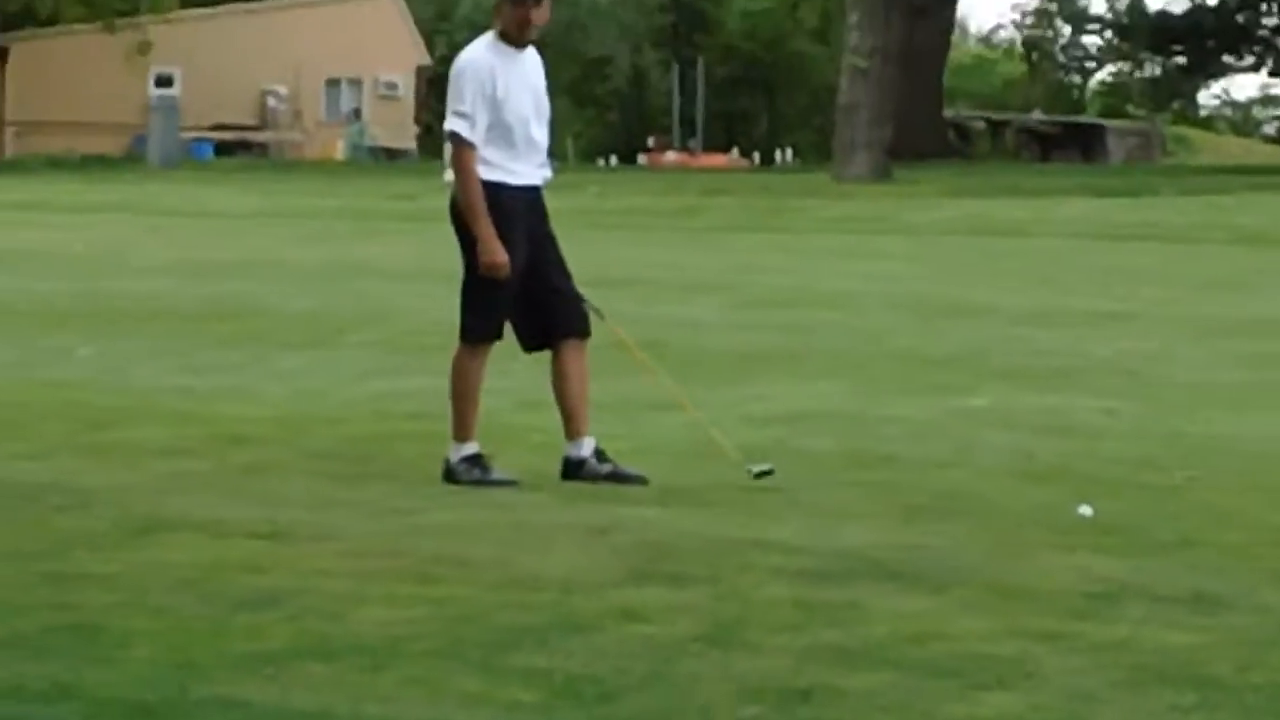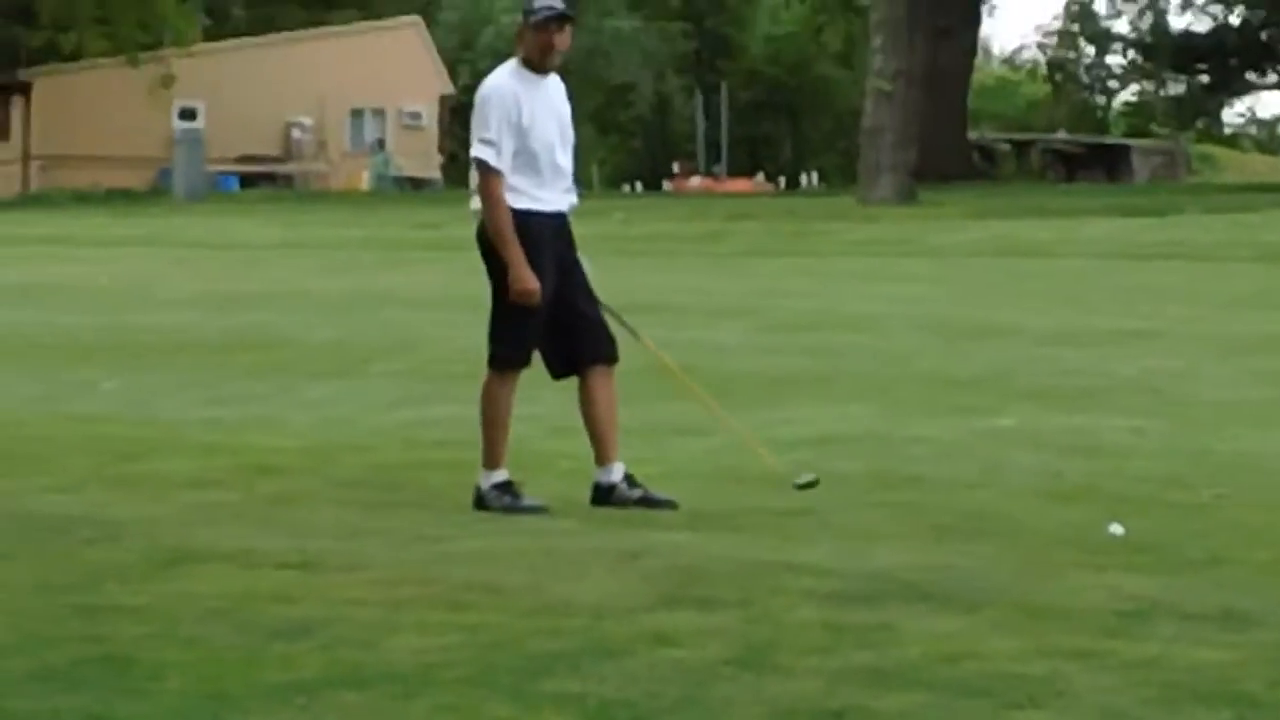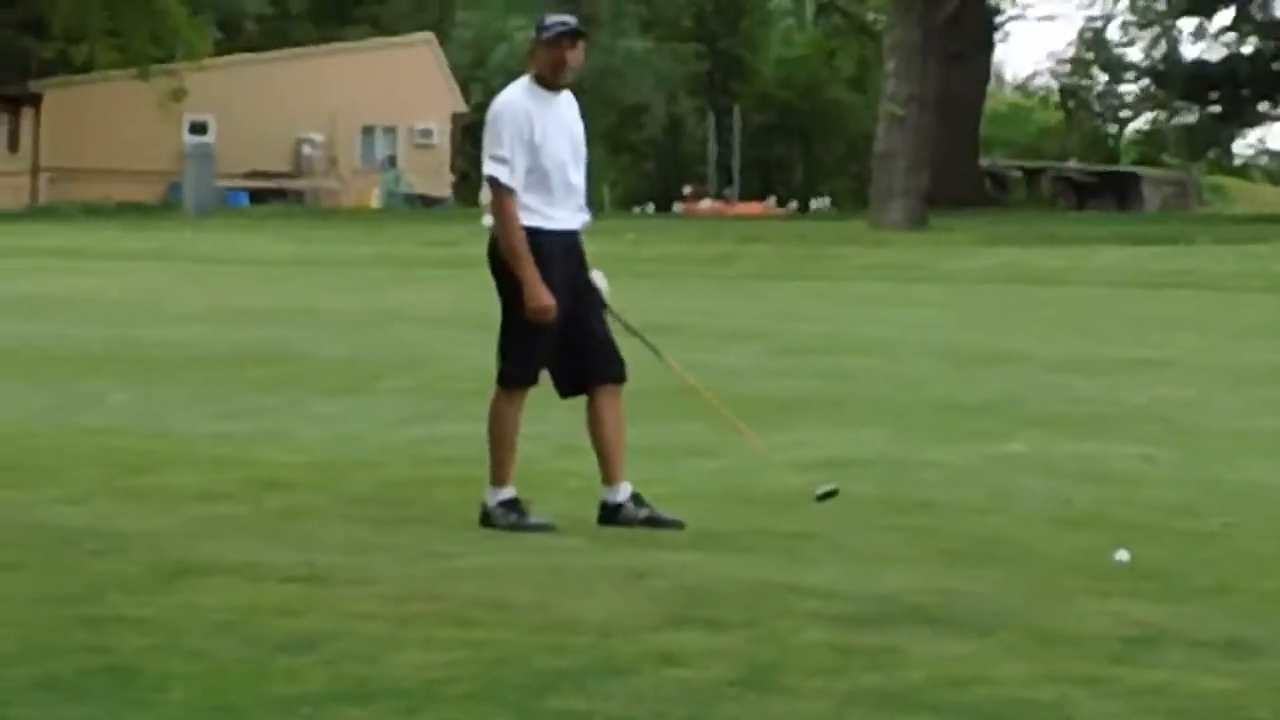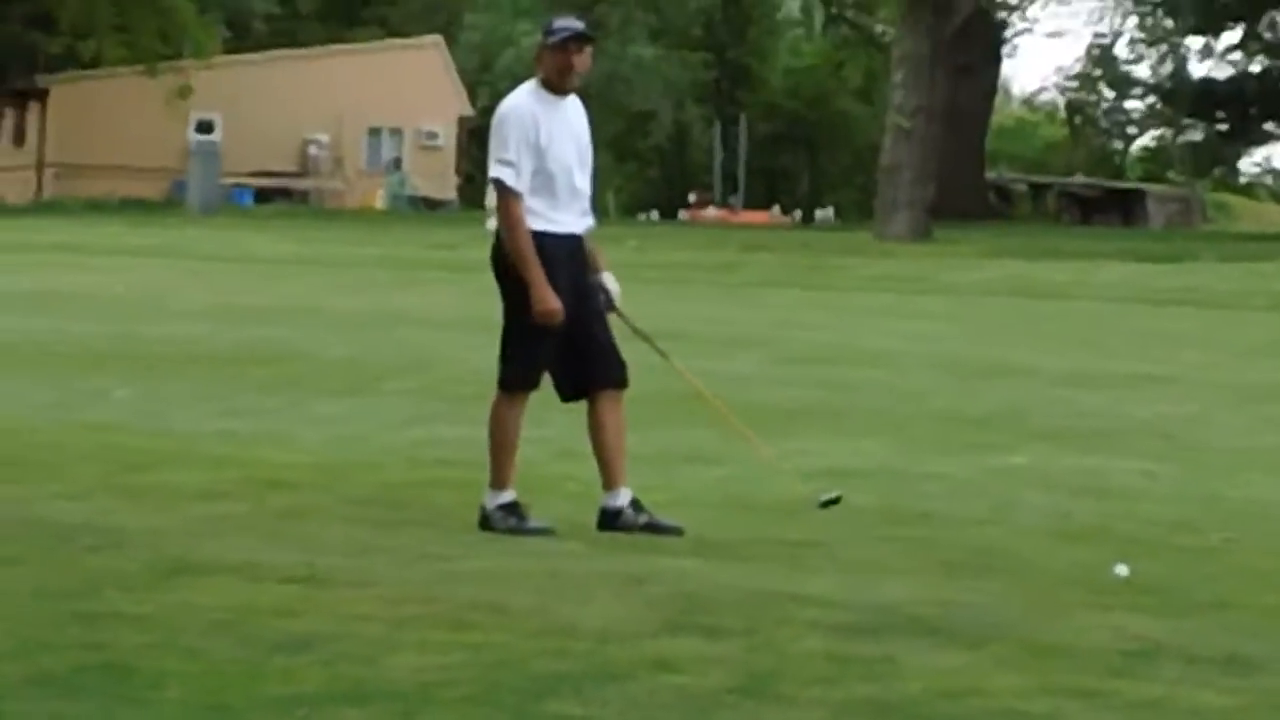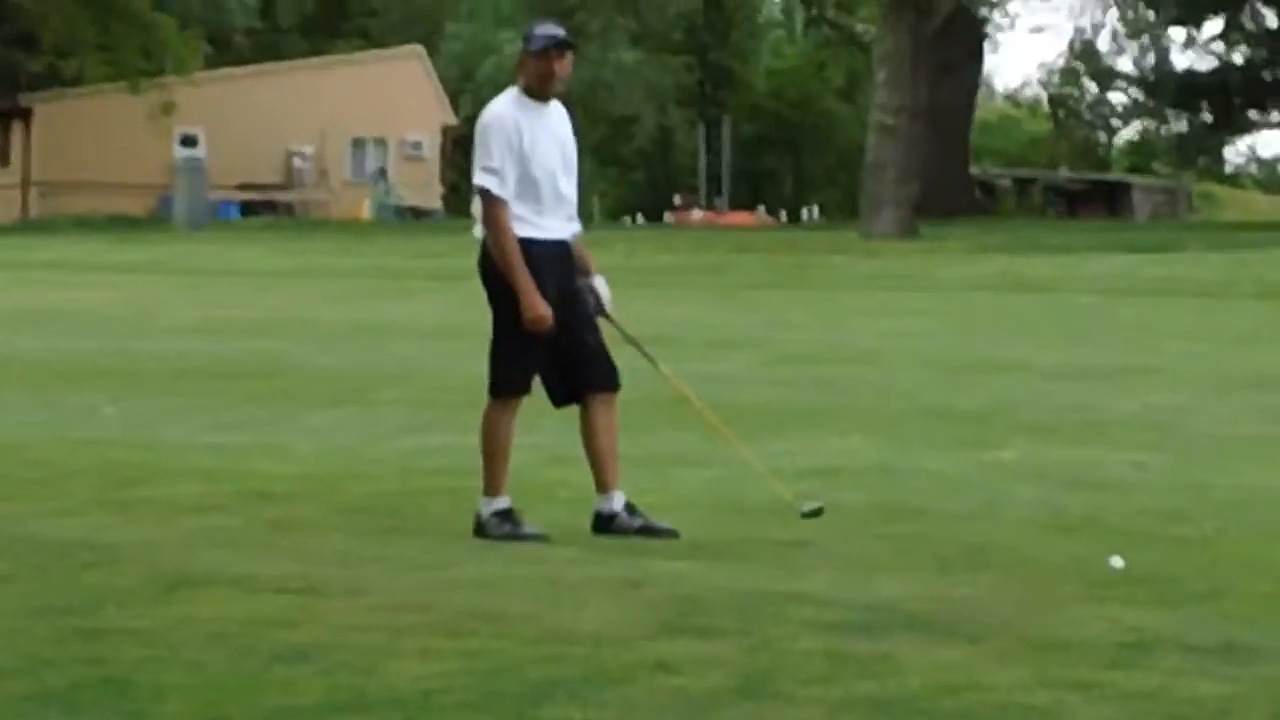
dt=0.1s
person 1, frame 1
left shoulder: (531, 59)
right shoulder: (476, 63)
right elbow: (463, 156)
right wrist: (486, 238)
left hip: (528, 202)
right hip: (491, 200)
left knee: (571, 327)
right knee: (479, 333)
left ankle: (580, 452)
right ankle: (462, 453)
person 1, frame 2
left shoulder: (555, 86)
right shoulder: (500, 89)
right elbow: (491, 184)
right wrist: (516, 265)
left hip: (555, 229)
right hip: (517, 229)
left knee: (597, 353)
right knee: (508, 361)
left ankle: (611, 478)
right ankle: (492, 481)
person 1, frame 3
left shoulder: (568, 104)
right shoulder: (512, 107)
right elbow: (504, 202)
left wrist: (587, 268)
right wrist: (531, 282)
left hip: (567, 248)
right hip: (528, 248)
left knee: (606, 373)
right knee: (516, 379)
left ankle: (617, 498)
right ankle: (499, 498)
person 1, frame 4
left shoulder: (575, 109)
right shoulder: (519, 110)
right elbow: (509, 204)
left wrist: (598, 267)
right wrist: (537, 285)
left hip: (570, 255)
right hip: (531, 252)
left knee: (607, 377)
right knee: (518, 382)
left ankle: (617, 502)
right ankle: (498, 500)
person 1, frame 5
left shoulder: (558, 114)
right shoulder: (502, 117)
right elbow: (495, 212)
left wrist: (589, 271)
right wrist: (526, 292)
left hip: (558, 259)
right hip: (518, 258)
left knee: (599, 382)
right knee: (508, 388)
left ankle: (611, 507)
right ankle: (493, 507)
